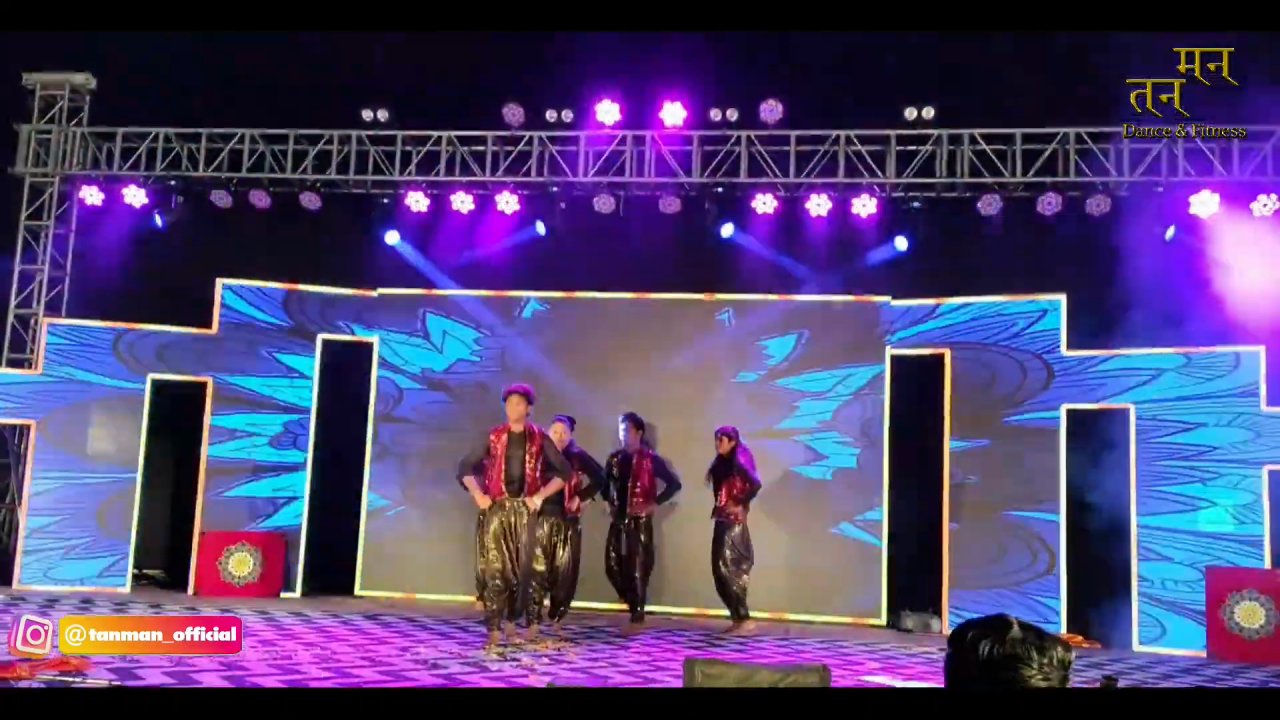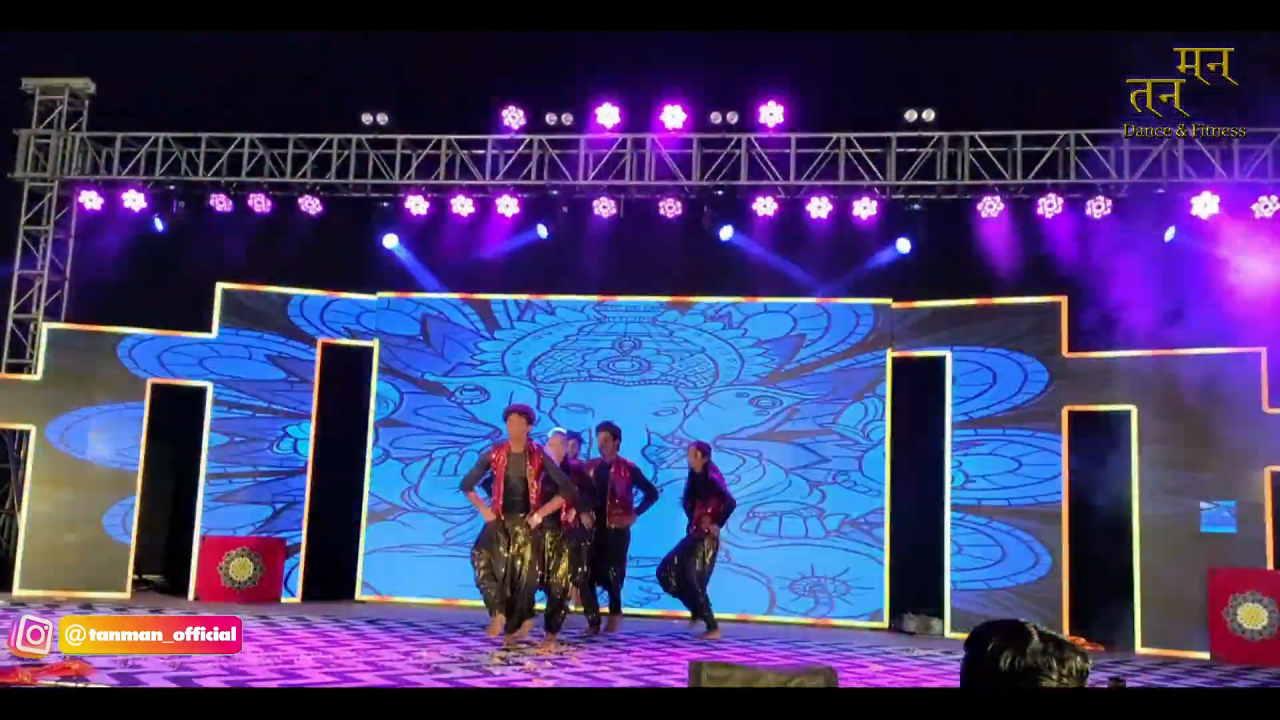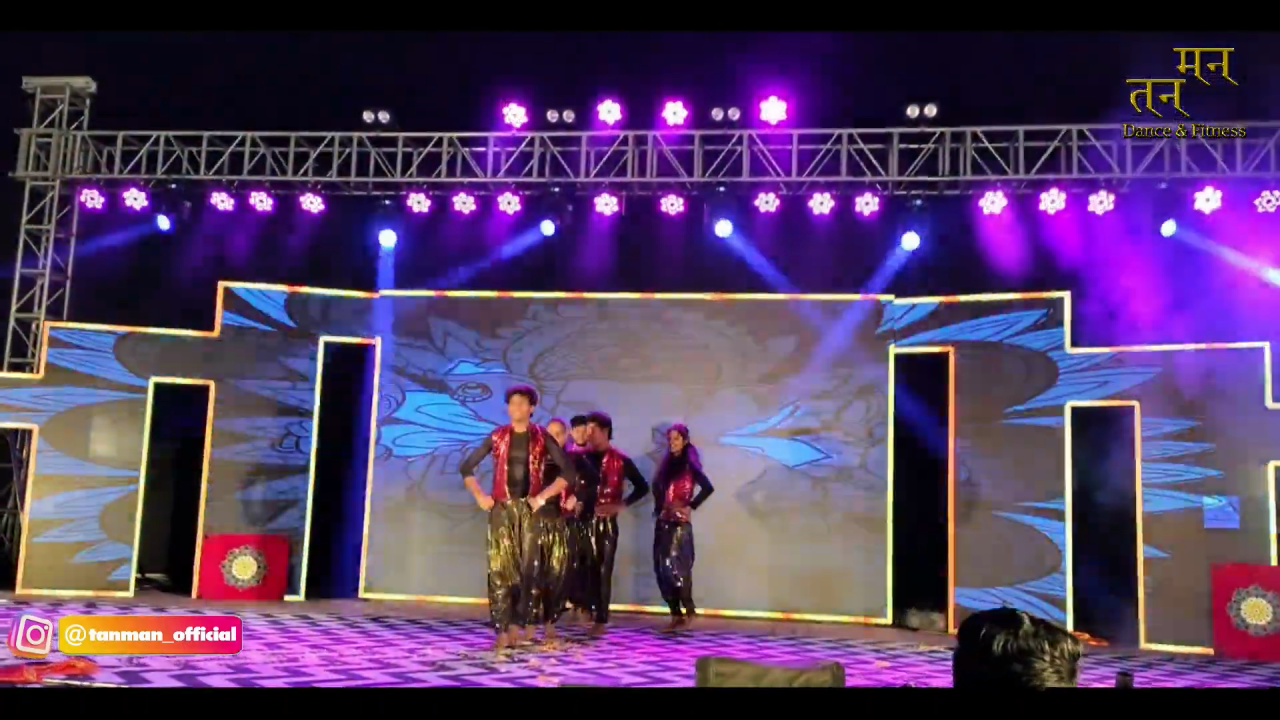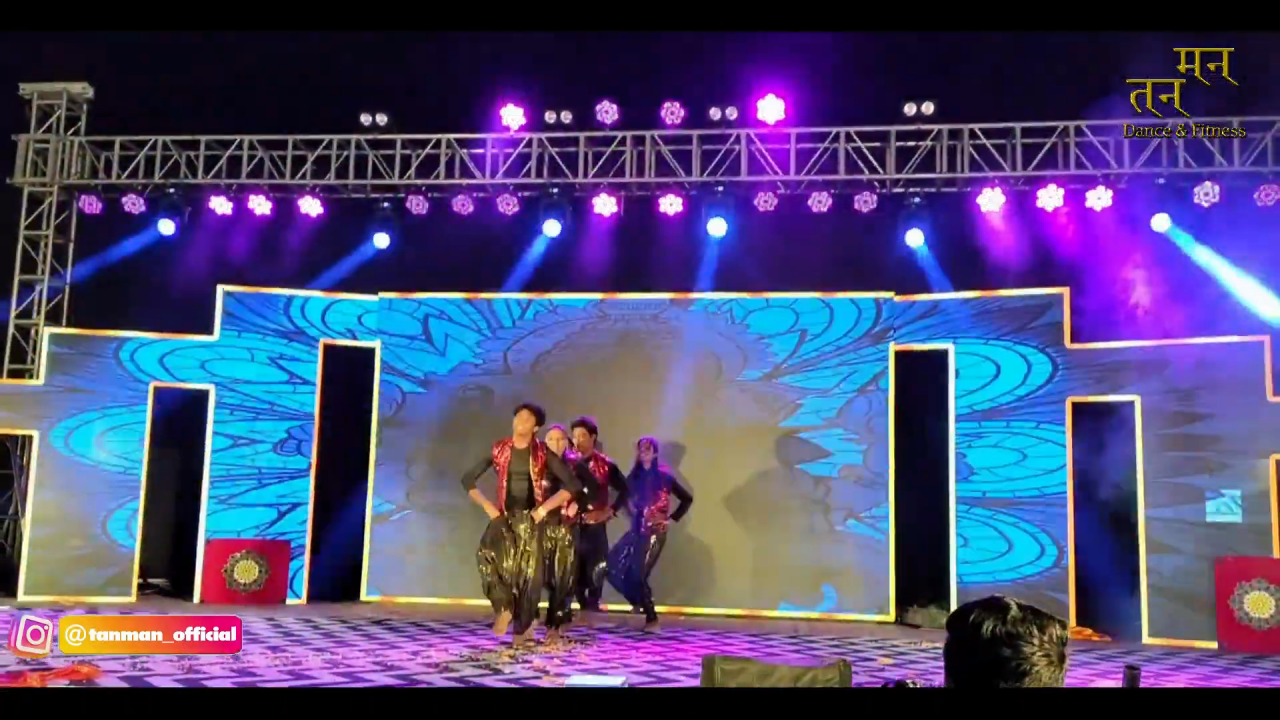
dt=0.3s
person 1, frame 1
left shoulder: (539, 438)
right shoulder: (494, 436)
left elbow: (565, 471)
right elbow: (465, 467)
left wrist: (540, 497)
right wrist: (479, 495)
left hip: (524, 507)
right hip: (497, 507)
left knee: (521, 564)
right knee: (493, 566)
left ankle: (513, 619)
right ankle: (494, 629)
person 1, frame 2
left shoulder: (539, 456)
right shoulder: (494, 454)
left elbow: (566, 490)
right elbow: (467, 483)
left wrist: (541, 514)
right wrist: (483, 509)
left hip: (526, 523)
right hip: (499, 520)
left knee: (524, 578)
right knee: (482, 558)
left ankle: (512, 630)
right ankle: (498, 612)
person 1, frame 3
left shoulder: (542, 438)
right shoulder: (497, 437)
left elbow: (569, 472)
right elbow: (467, 467)
left wrist: (542, 497)
right wrist: (480, 496)
left hip: (528, 508)
right hip: (501, 507)
left knee: (525, 567)
right knee: (499, 567)
left ankle: (516, 623)
right ankle: (502, 629)
person 1, frame 4
left shoulder: (543, 453)
right shoulder: (498, 450)
left elbow: (572, 484)
right elbow: (469, 480)
left wrist: (545, 507)
right wrist: (487, 506)
left hip: (530, 520)
right hip: (504, 517)
left knee: (530, 576)
right knee: (489, 558)
left ankle: (520, 630)
right ankle: (503, 609)
person 2, frame 1
left shoulder: (578, 457)
left elbow: (598, 480)
left wrist: (580, 498)
left hip: (567, 521)
left knee: (564, 571)
left ankle: (557, 617)
person 2, frame 2
left shoulder: (574, 470)
left elbow: (591, 494)
left wrist: (575, 510)
left hip: (564, 533)
right hip: (539, 531)
left knee: (559, 583)
right knee: (538, 579)
left ankle: (551, 632)
person 2, frame 3
left shoulder: (572, 458)
left wrist: (575, 497)
left hip: (561, 521)
right hip: (537, 519)
left knee: (557, 572)
right knee: (533, 571)
left ankle: (550, 622)
person 2, frame 4
left shoulder: (574, 465)
left wrist: (576, 505)
left hip: (565, 527)
left knee: (562, 577)
right knee: (541, 575)
left ankle: (554, 625)
right ankle: (555, 624)
person 3, frame 1
left shoulder: (651, 459)
right shoulder: (615, 459)
left elbow: (674, 484)
right elbow: (606, 483)
left wrist: (654, 504)
right wrist: (610, 502)
left hip: (640, 520)
right hip: (619, 519)
left knee: (637, 570)
right knee: (613, 566)
left ankle: (637, 619)
right ankle: (632, 603)
person 3, frame 2
left shoulder: (628, 469)
right shoulder: (591, 467)
left elbow: (652, 494)
left wrist: (632, 515)
left hip: (617, 530)
right hip: (595, 529)
left knee: (611, 574)
right knee: (589, 575)
left ankle: (615, 611)
right ankle: (593, 623)
person 3, frame 3
left shoulder: (620, 460)
right shoulder: (583, 456)
left elbow: (642, 486)
left wrist: (621, 505)
left hip: (605, 520)
right hip: (584, 518)
left knee: (602, 571)
right knee: (583, 567)
left ankle: (601, 621)
right ankle: (590, 609)
person 3, frame 4
left shoulder: (605, 465)
left elbow: (625, 491)
left wrist: (610, 511)
left hip: (595, 525)
left knee: (596, 568)
right knee: (577, 571)
left ankle: (591, 605)
right ankle: (586, 608)
person 4, frame 1
left shoulder: (739, 463)
right shoulder: (721, 464)
left elbow: (756, 485)
left wrist: (740, 506)
right wrist: (720, 507)
left hip: (733, 523)
right hip: (722, 522)
left knee: (728, 569)
right knee: (720, 572)
left ankle: (744, 618)
right ankle: (738, 619)
person 4, frame 2
left shoulder: (712, 480)
right shoulder: (694, 479)
left elbow: (730, 503)
left wrist: (717, 524)
right wrist: (693, 524)
left hip: (707, 537)
right hip: (693, 536)
left knee: (694, 582)
right knee: (667, 571)
left ankle: (712, 628)
right ankle: (698, 611)
person 4, frame 3
left shoulder: (690, 464)
right shoulder: (668, 462)
left elbow: (708, 488)
right elbow: (657, 485)
left wrist: (690, 507)
right wrist: (659, 506)
left hip: (680, 522)
right hip: (663, 520)
left knee: (675, 568)
right knee: (662, 570)
left ankle: (689, 613)
right ankle: (677, 615)
person 4, frame 4
left shoulder: (663, 475)
right shoulder: (635, 475)
left elbow: (686, 499)
left wrist: (671, 518)
right wrist: (633, 514)
left hip: (655, 532)
right hip: (637, 530)
left knee: (639, 576)
right knee: (615, 568)
left ankle: (652, 619)
right ankle: (639, 603)
